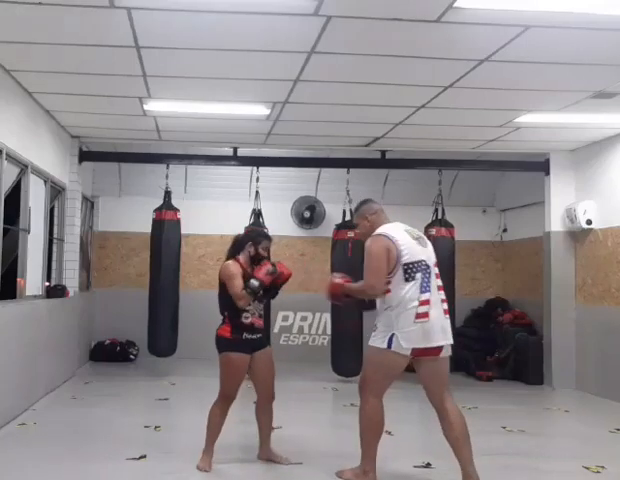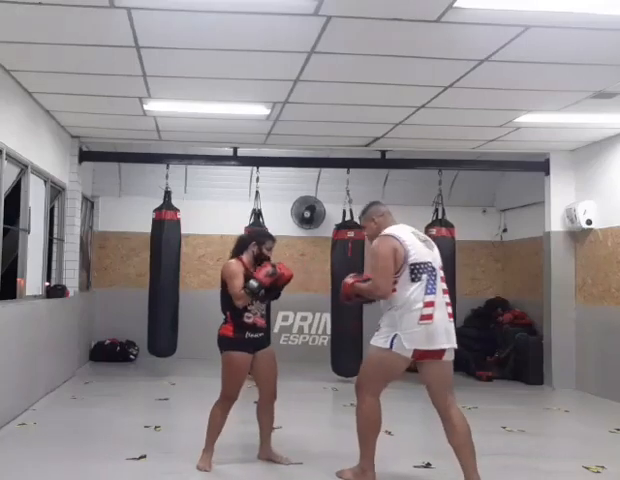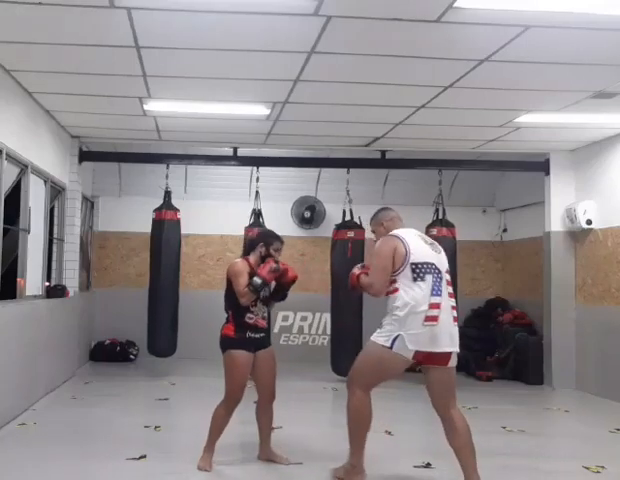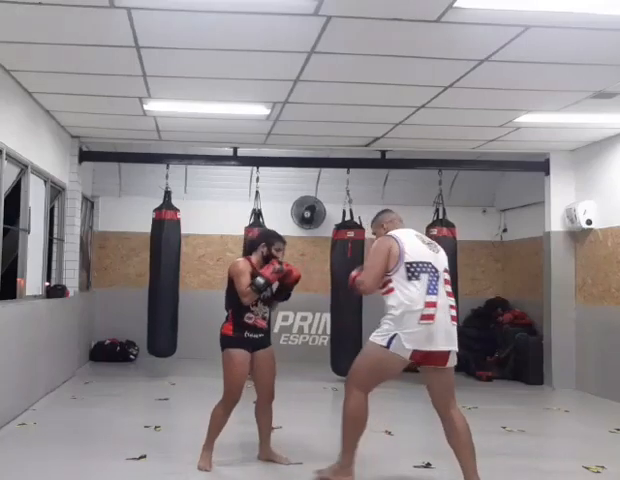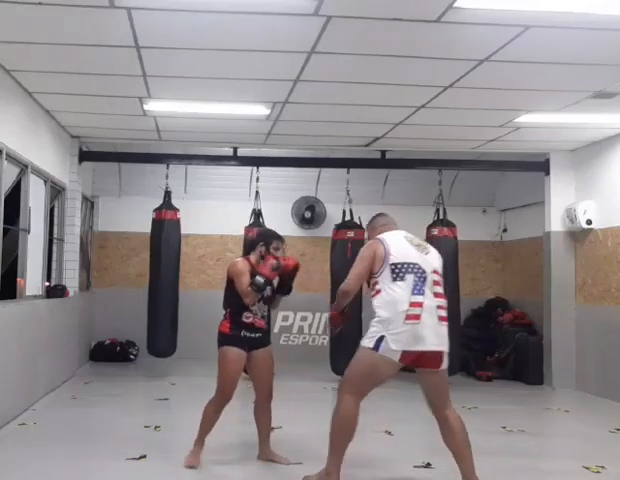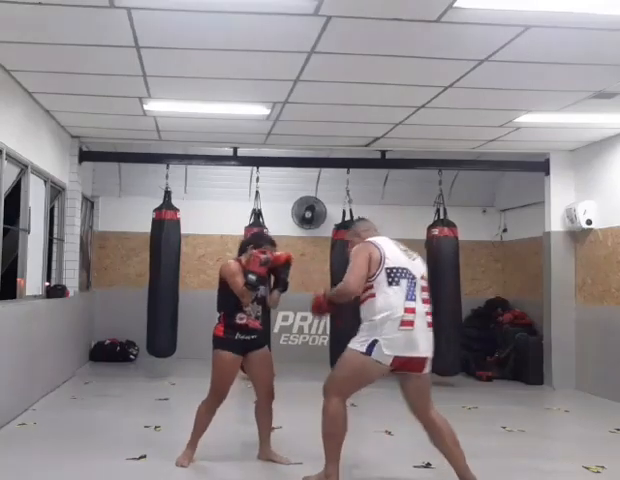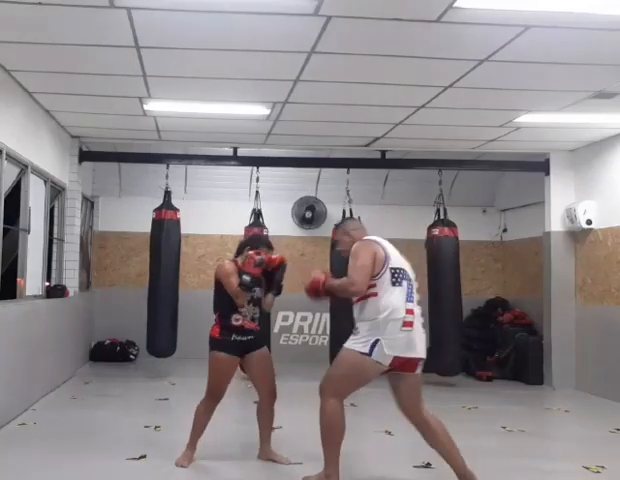
dt=0.1s
person 1, frame 1
left shoulder: (379, 240)
right shoulder: (418, 236)
left elbow: (374, 288)
left wrist: (345, 286)
right wrist: (360, 288)
left hip: (402, 327)
right hip: (437, 325)
left knee: (370, 393)
right knee: (442, 401)
person 1, frame 2
left shoulder: (385, 241)
right shoulder: (424, 240)
left elbow: (381, 289)
left wrist: (356, 286)
right wrist: (368, 284)
left hip: (405, 328)
right hip: (440, 328)
left knee: (366, 391)
right knee: (446, 404)
person 1, frame 3
left shoulder: (390, 241)
right shoulder: (434, 246)
left elbow: (377, 288)
left wrist: (360, 277)
left hip: (408, 329)
right hip: (444, 332)
left knee: (357, 384)
right knee: (448, 408)
person 1, frame 4
left shoulder: (387, 242)
right shoulder: (435, 247)
left elbow: (366, 286)
left wrist: (356, 278)
left hip: (405, 328)
right hip: (443, 330)
left knee: (356, 387)
right knee: (448, 407)
person 1, frame 5
left shoulder: (376, 244)
right shoulder: (431, 251)
left elbow: (349, 287)
left wrist: (337, 309)
left hip: (395, 331)
right hip: (432, 334)
left knee: (348, 393)
right knee: (443, 409)
person 1, frame 6
left shoulder: (366, 248)
right shoulder: (412, 256)
left elbow: (349, 289)
left wrist: (326, 297)
left hip: (385, 335)
right hip: (419, 338)
left knee: (334, 392)
right knee: (426, 412)
person 1, frame 7
left shoulder: (364, 246)
right shoulder: (394, 255)
left elbow: (356, 287)
left wrist: (326, 282)
left hip: (380, 336)
right hip: (409, 338)
left knee: (330, 393)
right knee: (416, 412)
person 2, frame 1
left shoulder: (255, 269)
right shoulder: (231, 267)
right elbow: (241, 301)
left wrist: (273, 286)
right wrist: (260, 279)
left hip: (258, 338)
right hip: (233, 339)
left knee: (267, 395)
right knee: (226, 398)
left ankle: (265, 449)
right ankle: (207, 453)
person 2, frame 2
left shoulder: (257, 270)
right shoulder: (233, 266)
right elbow: (239, 300)
left wrist: (275, 286)
right wrist: (259, 280)
left hip: (260, 337)
right hip: (235, 338)
left knee: (269, 395)
right knee: (228, 397)
left ankle: (265, 449)
right ankle: (207, 452)
person 2, frame 3
left shoulder: (265, 270)
right shoulder: (239, 265)
right elbow: (244, 298)
left wrist: (281, 288)
right wrist: (263, 278)
left hip: (261, 338)
right hip: (237, 338)
left knee: (267, 396)
right knee: (233, 398)
left ankle: (265, 449)
right ankle: (208, 451)
person 2, frame 4
left shoulder: (267, 270)
right shoulder: (241, 265)
right elbow: (246, 298)
left wrist: (284, 288)
right wrist: (266, 278)
left hip: (261, 338)
right hip: (236, 337)
left knee: (267, 396)
right knee: (231, 397)
left ankle: (265, 449)
right ankle: (207, 450)
person 2, frame 5
left shoulder: (266, 270)
right shoulder: (239, 265)
left elbow: (271, 304)
right elbow: (249, 297)
left wrist: (286, 281)
right wrist: (265, 274)
left hip: (260, 337)
right hip: (234, 335)
left knee: (265, 395)
right knee: (223, 395)
left ankle: (265, 449)
right ankle: (197, 447)
person 2, frame 6
left shoulder: (259, 270)
right shoulder: (231, 267)
left elbow: (271, 303)
right elbow: (245, 297)
left wrist: (282, 277)
right wrist: (257, 272)
left hip: (256, 338)
right hip: (229, 338)
left knee: (267, 395)
right knee: (216, 397)
left ankle: (265, 449)
right ankle: (190, 448)
person 2, frame 7
left shoulder: (257, 274)
right shoulder: (228, 266)
left elbow: (266, 306)
right elbow: (238, 298)
left wrist: (276, 278)
right wrist: (250, 272)
left hip: (254, 339)
right hip: (226, 338)
left knee: (268, 394)
right knee: (213, 397)
left ankle: (265, 448)
right ankle: (190, 449)
